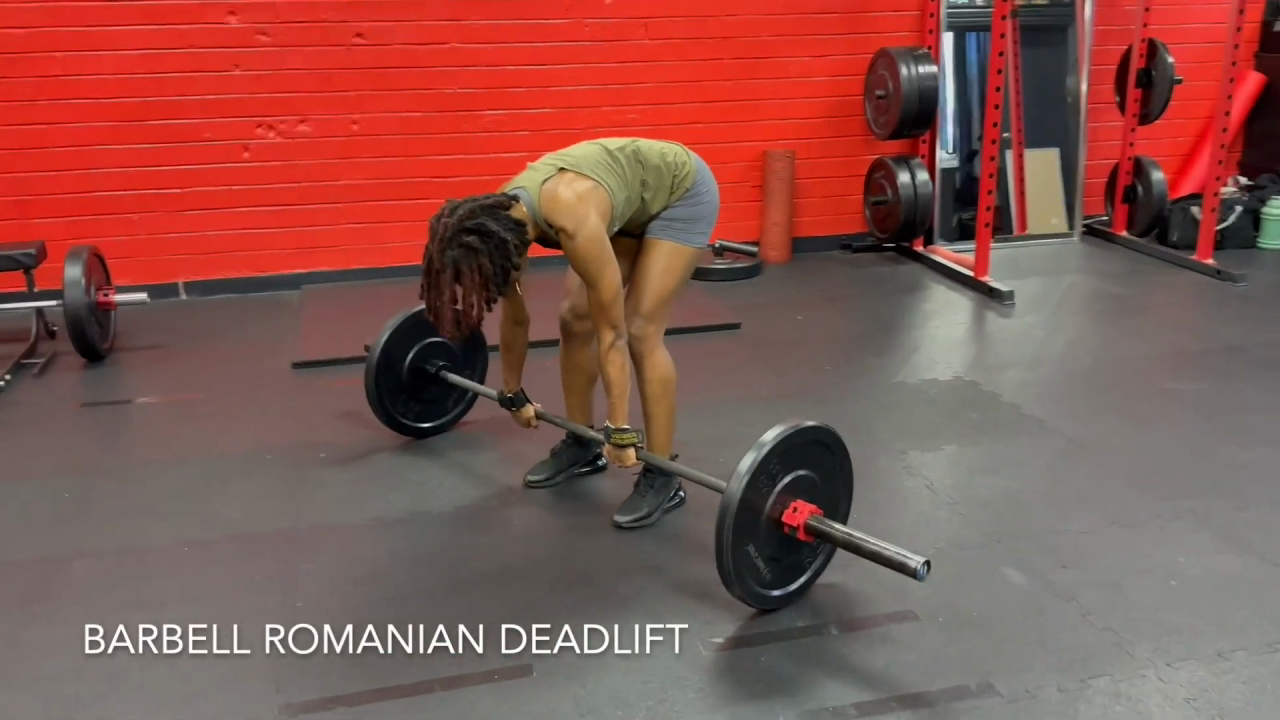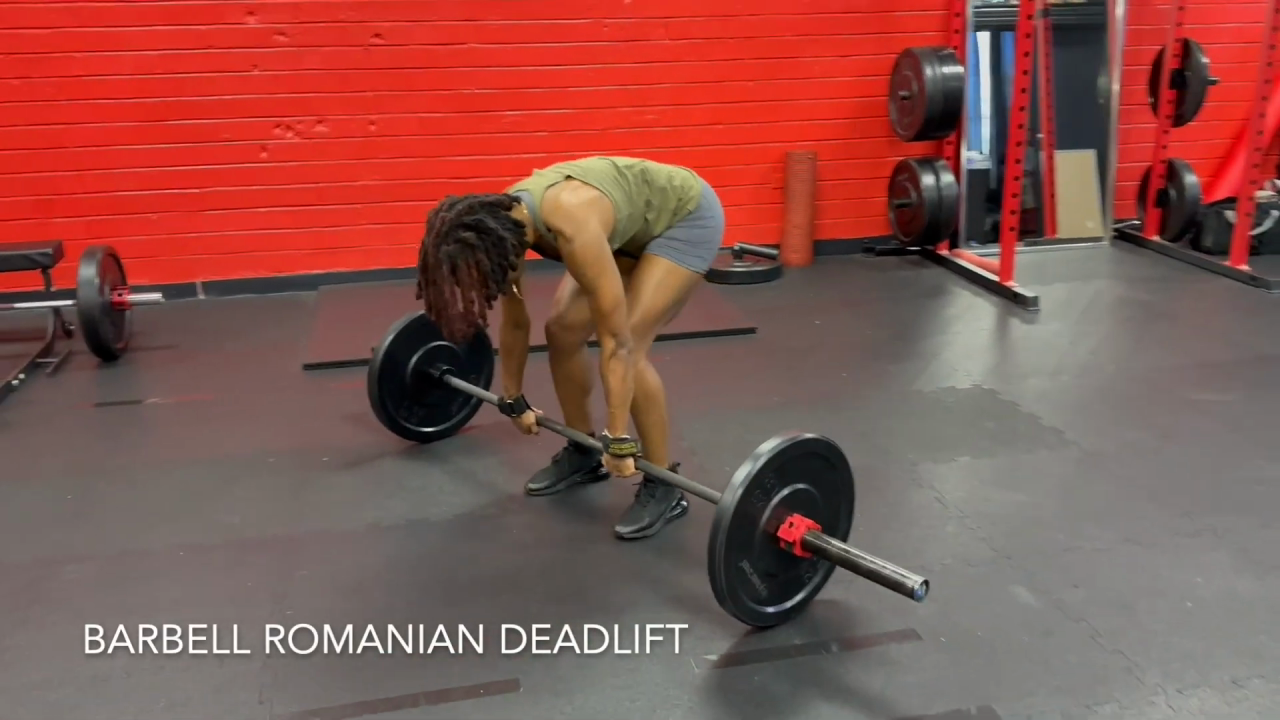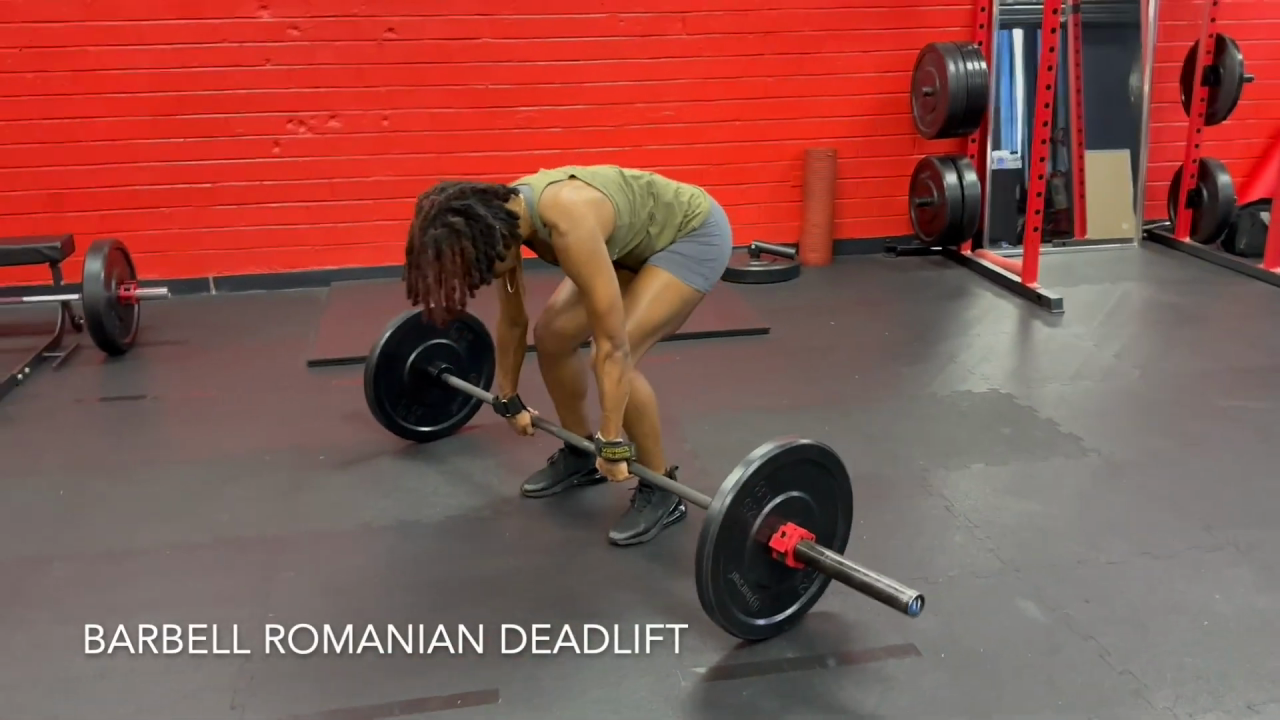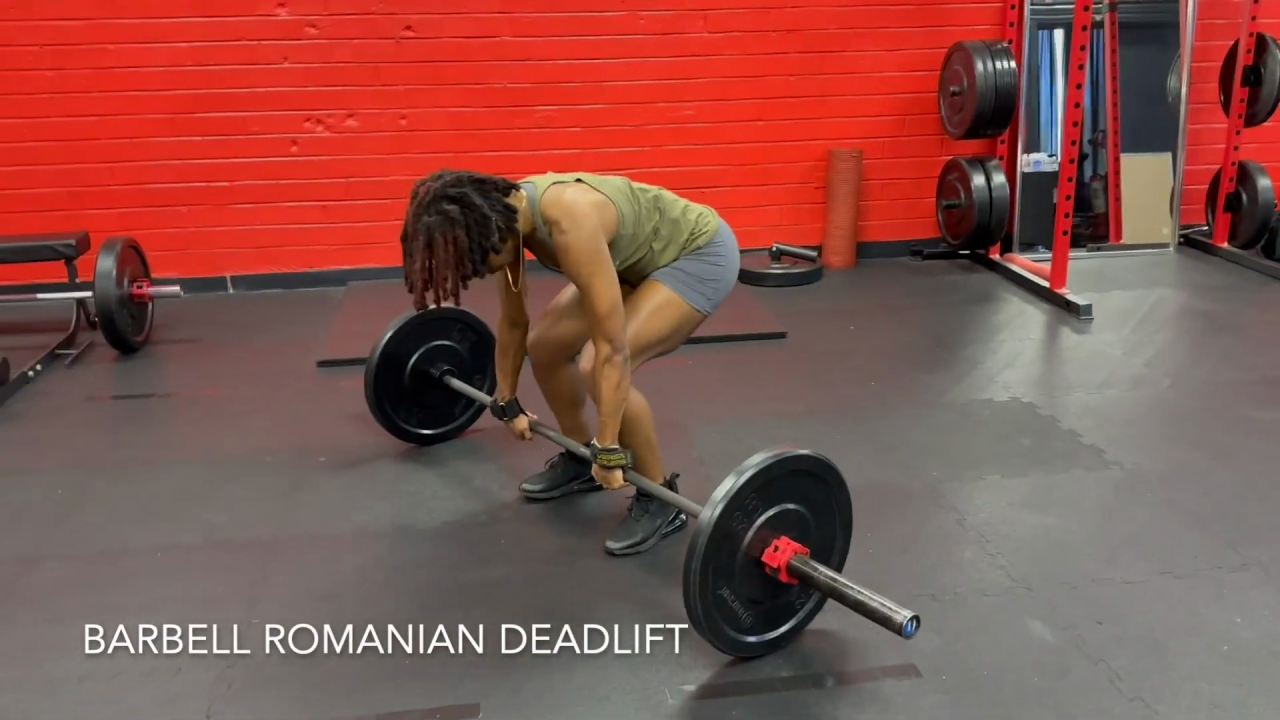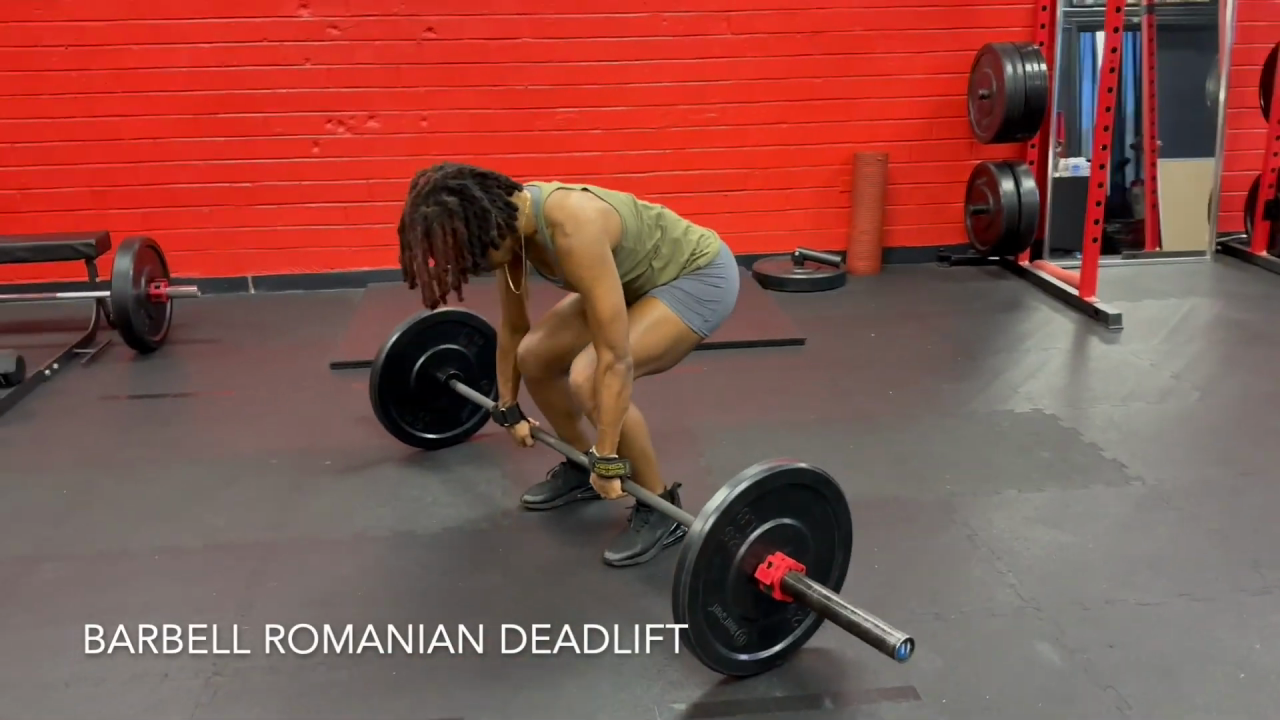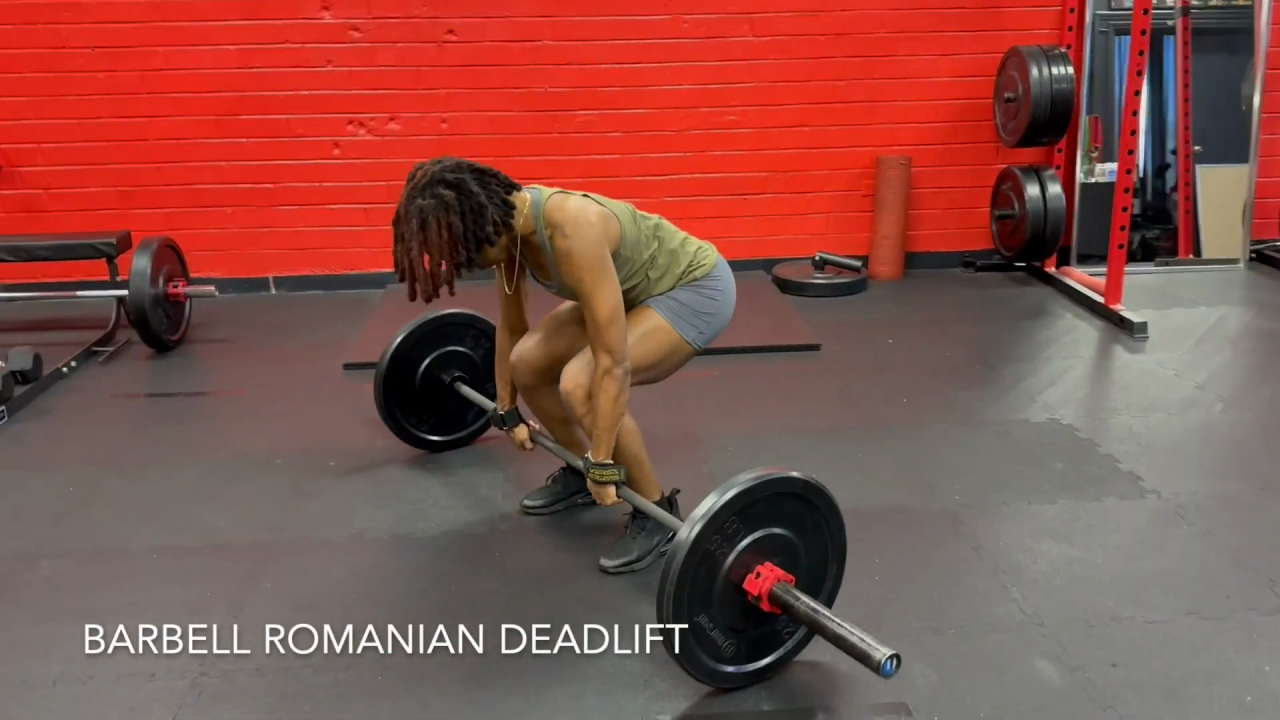
dt=0.2s
person 1, frame 1
left shoulder: (571, 220)
right shoulder: (500, 218)
left elbow: (612, 332)
right elbow: (514, 317)
left wrist: (619, 431)
right wrist: (513, 394)
left hip: (682, 192)
right hip: (633, 198)
left knee: (639, 330)
right knee: (575, 319)
left ankle: (663, 477)
right ankle: (581, 446)
person 1, frame 2
left shoulder: (572, 227)
right shoulder: (501, 223)
left elbow: (614, 341)
right elbow: (514, 322)
left wrist: (618, 440)
right wrist: (514, 400)
left hip: (687, 216)
right hip: (636, 222)
left knee: (629, 344)
right knee: (561, 329)
left ankle: (663, 486)
right ankle: (582, 452)
person 1, frame 3
left shoulder: (568, 225)
right shoulder: (501, 216)
left elbow: (612, 343)
right elbow: (512, 320)
left wrist: (612, 444)
right wrist: (508, 400)
left hip: (695, 234)
right hip: (639, 238)
left knee: (617, 355)
right knee: (551, 335)
left ankle: (660, 490)
right ankle: (579, 454)
person 1, frame 4
left shoulder: (569, 224)
right shoulder: (504, 213)
left elbow: (612, 348)
right elbow: (513, 321)
left wrist: (609, 452)
right wrist: (506, 403)
left hip: (702, 253)
right hip: (643, 256)
left knee: (598, 366)
right knee: (544, 344)
left ankle: (660, 498)
right ankle: (580, 459)
person 1, frame 5
left shoulder: (573, 229)
right shoulder: (510, 217)
left elbow: (614, 356)
right elbow: (512, 326)
left wrist: (608, 461)
right wrist: (508, 408)
left hip: (701, 275)
right hip: (642, 275)
left knee: (588, 379)
right knee: (534, 357)
left ankle: (660, 508)
right ankle: (581, 468)
person 1, frame 6
left shoulder: (571, 232)
right shoulder: (509, 220)
left elbow: (613, 361)
right elbow: (510, 327)
left wrist: (604, 465)
right wrist: (506, 410)
left hip: (697, 287)
right hip: (638, 285)
left knee: (580, 386)
right knee: (526, 364)
left ankle: (657, 514)
right ankle: (580, 473)
